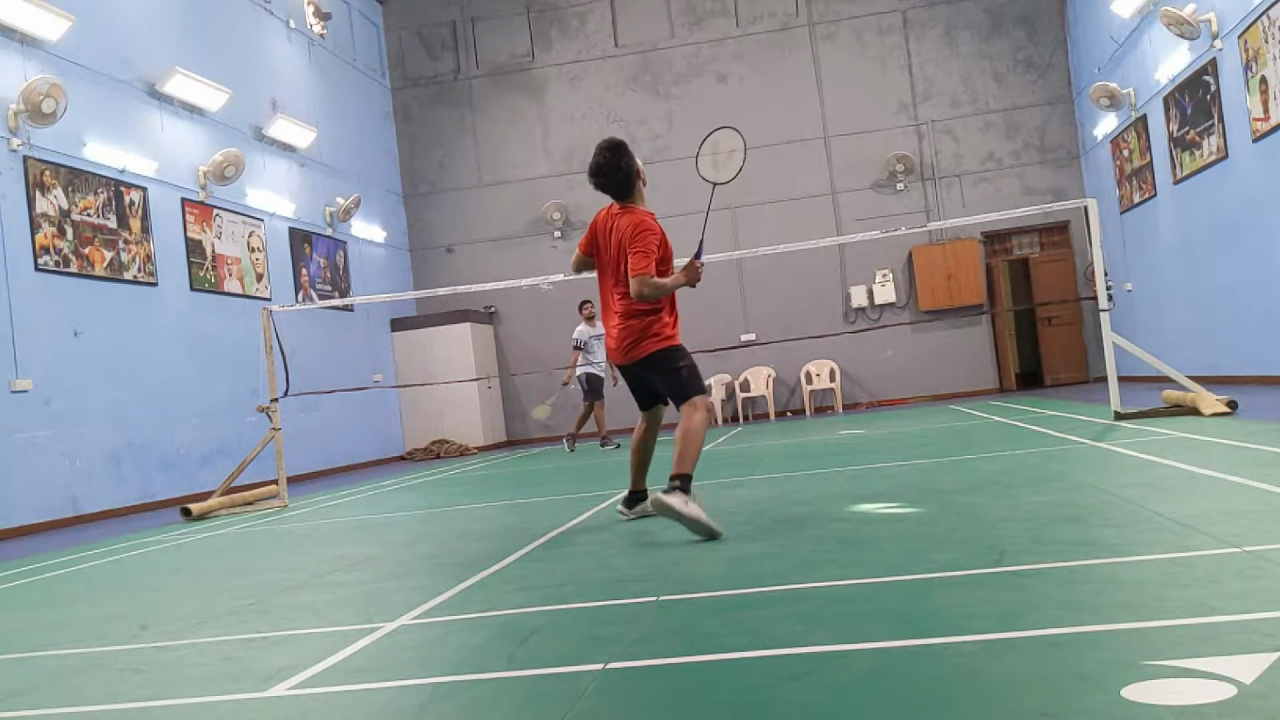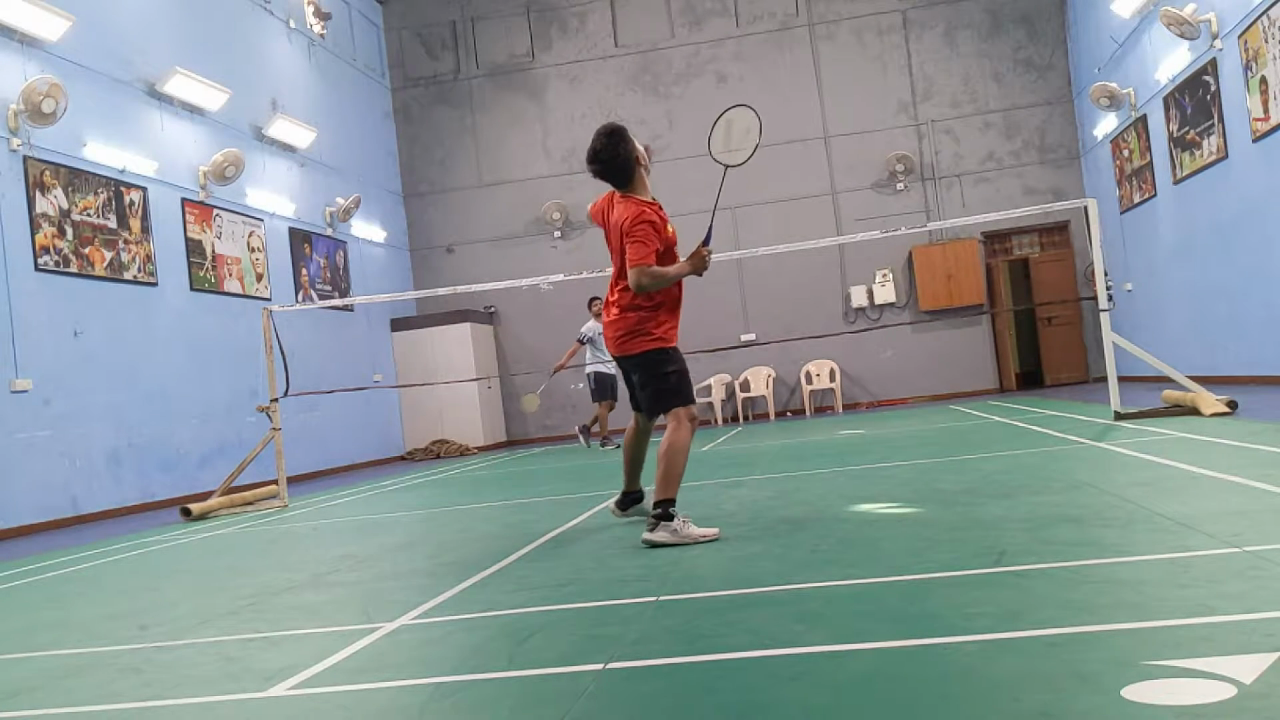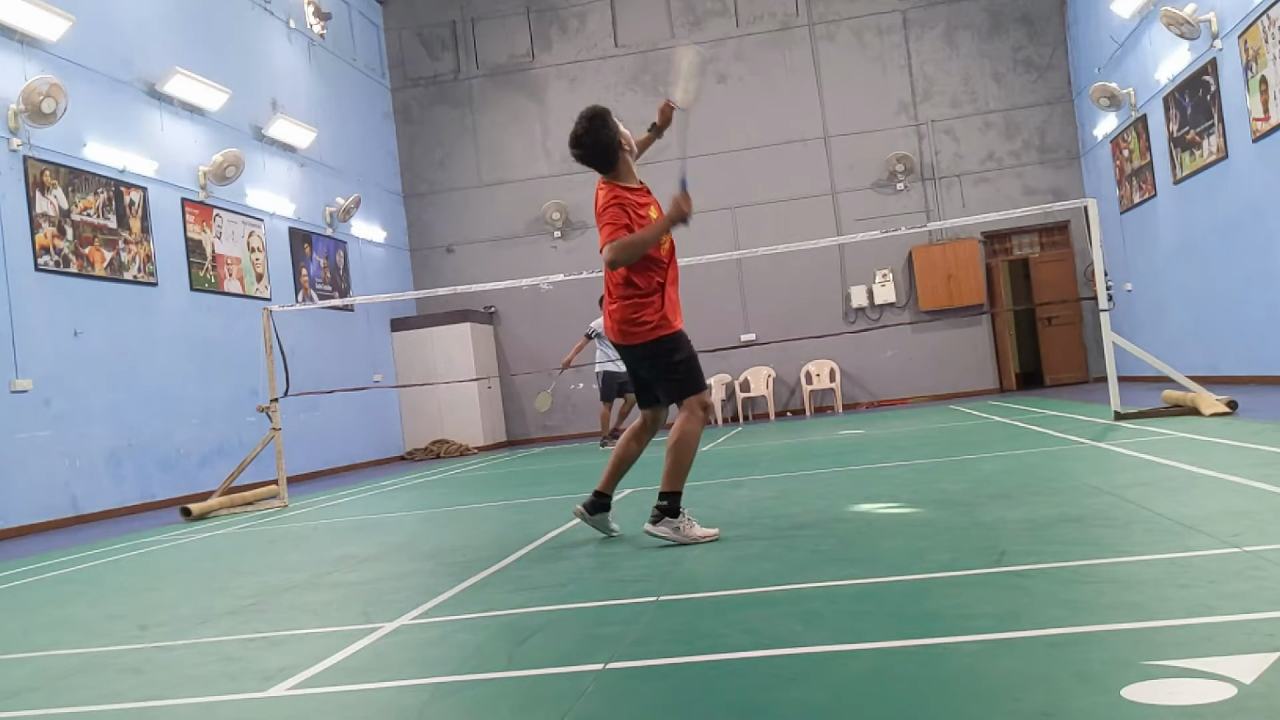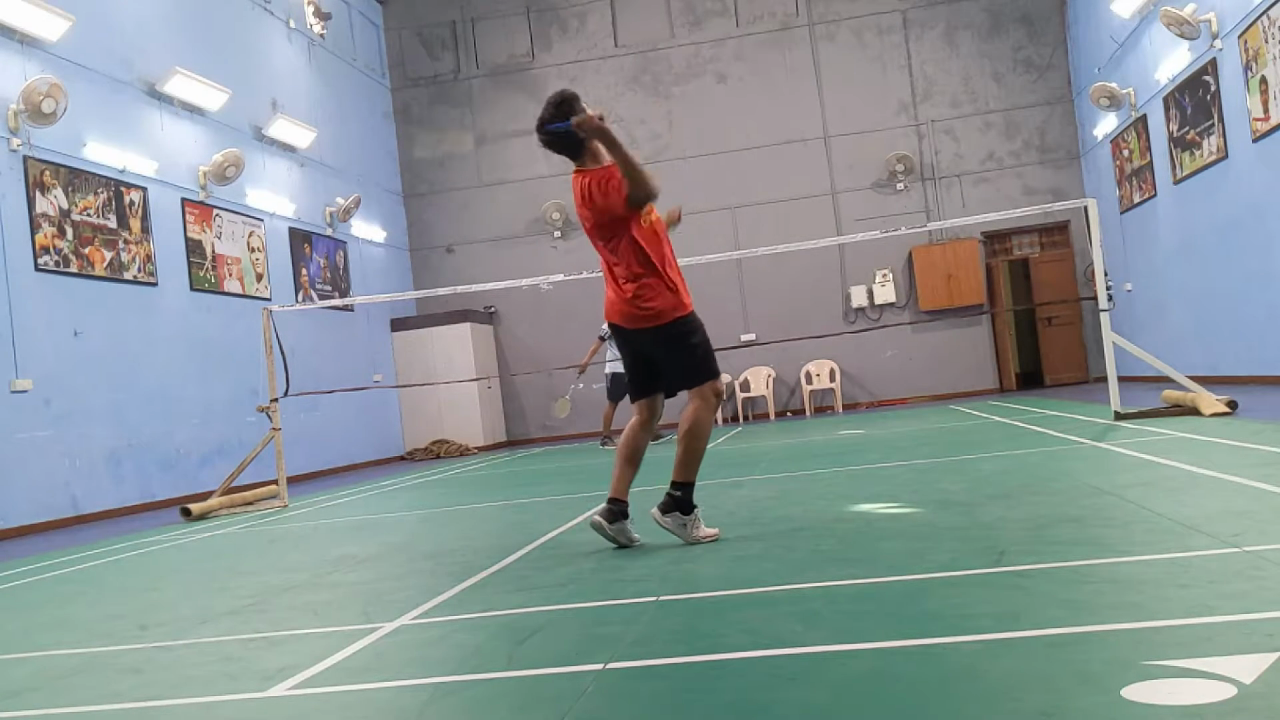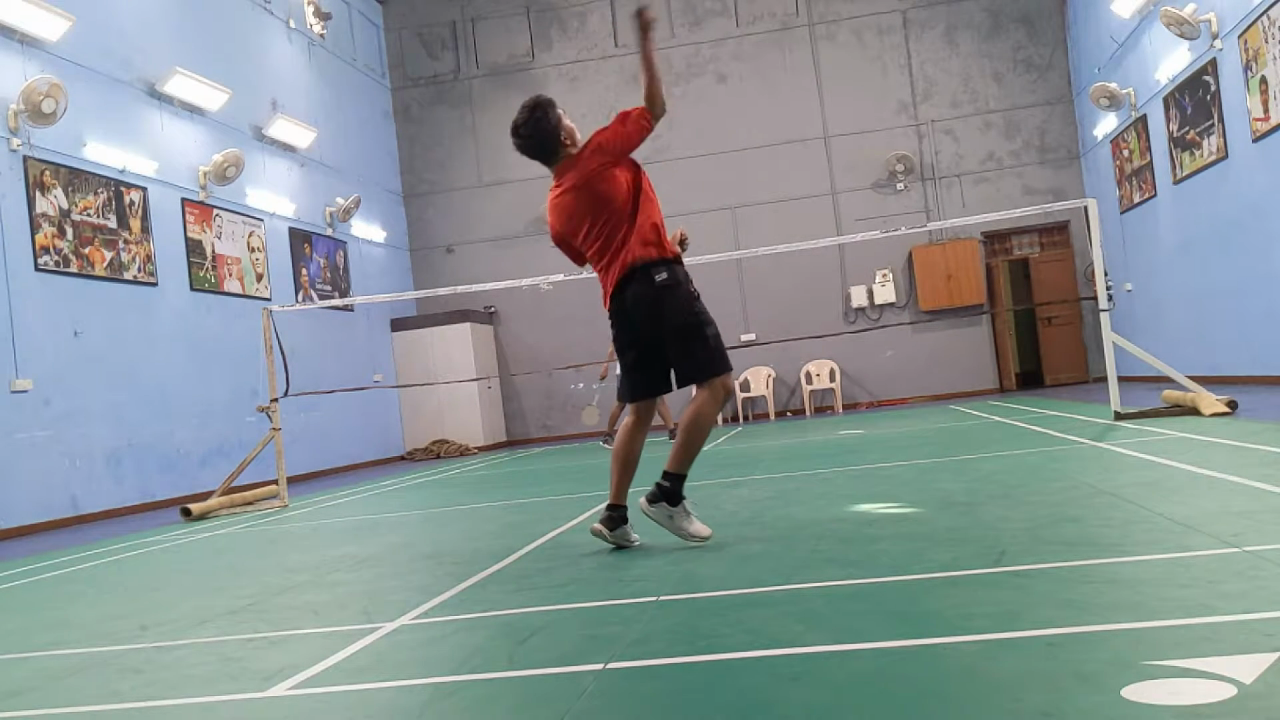
dt=0.4s
person 1, frame 1
left shoulder: (604, 219)
right shoulder: (644, 227)
left elbow: (578, 264)
right elbow: (642, 289)
right wrist: (682, 277)
left hip: (622, 341)
right hip: (653, 338)
left knee: (652, 414)
right knee: (696, 407)
left ankle: (636, 497)
right ankle: (678, 493)
person 1, frame 2
left shoulder: (611, 201)
right shoulder: (643, 217)
left elbow: (591, 213)
right elbow: (641, 279)
left wrist: (633, 166)
right wrist: (688, 266)
left hip: (627, 330)
right hip: (646, 333)
left knee: (645, 416)
right knee: (682, 416)
left ankle: (630, 497)
right ankle: (664, 519)
person 1, frame 3
left shoulder: (620, 183)
right shoulder: (617, 201)
left elbow: (626, 156)
right elbow: (613, 257)
left wrist: (656, 130)
right wrist: (666, 222)
left hip: (635, 323)
right hip: (649, 322)
left knee: (651, 417)
right knee: (695, 405)
left ankle: (598, 502)
right ankle: (667, 513)
person 1, frame 4
left shoulder: (588, 182)
right shoulder: (599, 181)
right elbow: (644, 193)
left wrist: (659, 223)
right wrist: (609, 136)
left hip: (627, 310)
right hip: (660, 304)
left knee: (646, 410)
right knee: (706, 391)
left ankle: (615, 509)
right ankle: (678, 503)
person 1, frame 5
left shoulder: (556, 214)
right shoulder: (599, 153)
right elbow: (656, 107)
left hip: (620, 295)
right hip: (660, 282)
left knee: (639, 410)
right knee: (714, 383)
left ankle: (614, 516)
right ankle: (668, 492)
